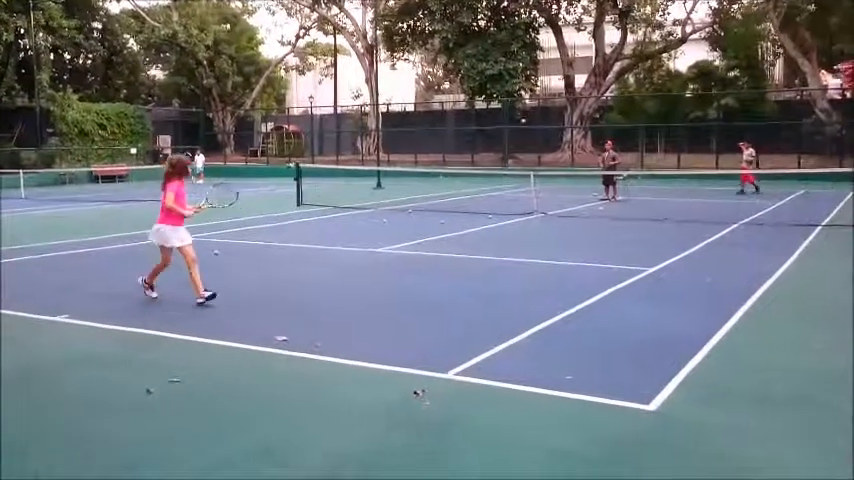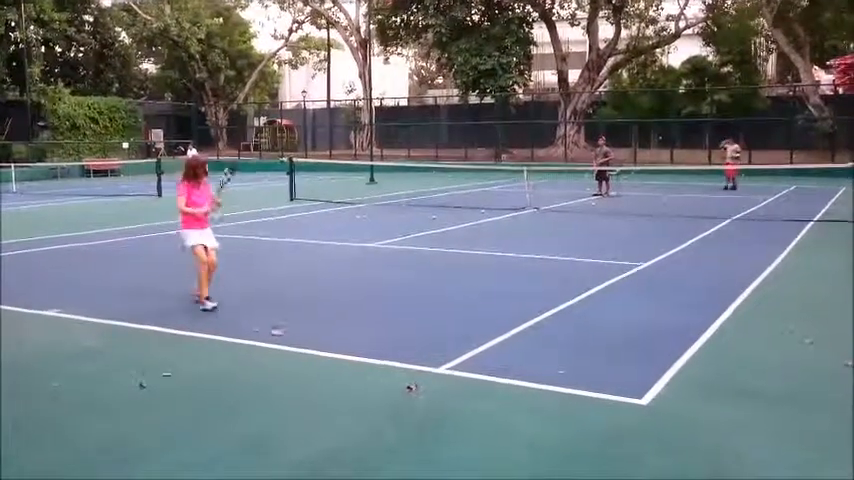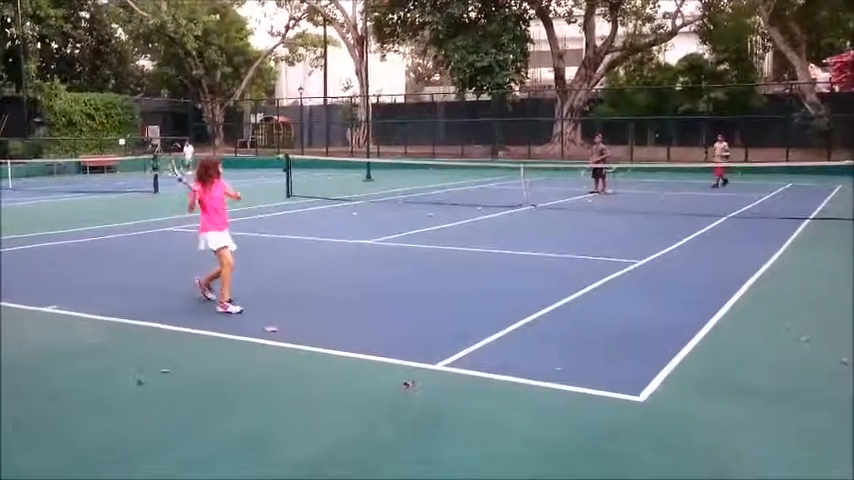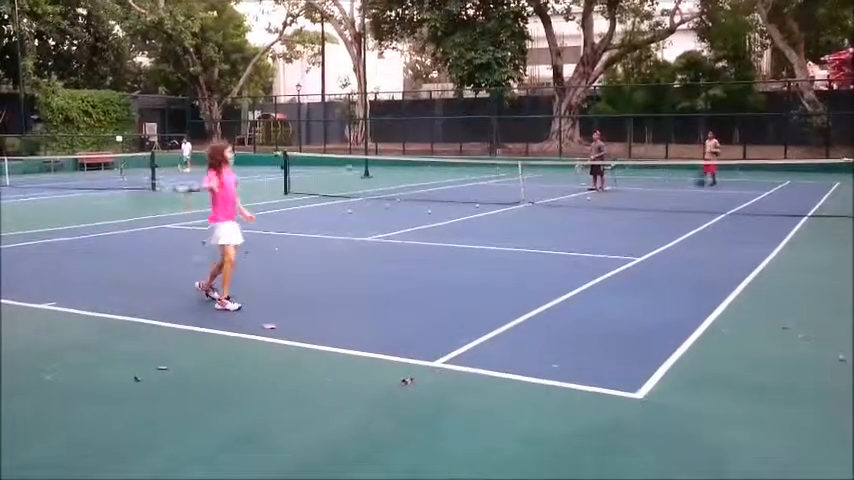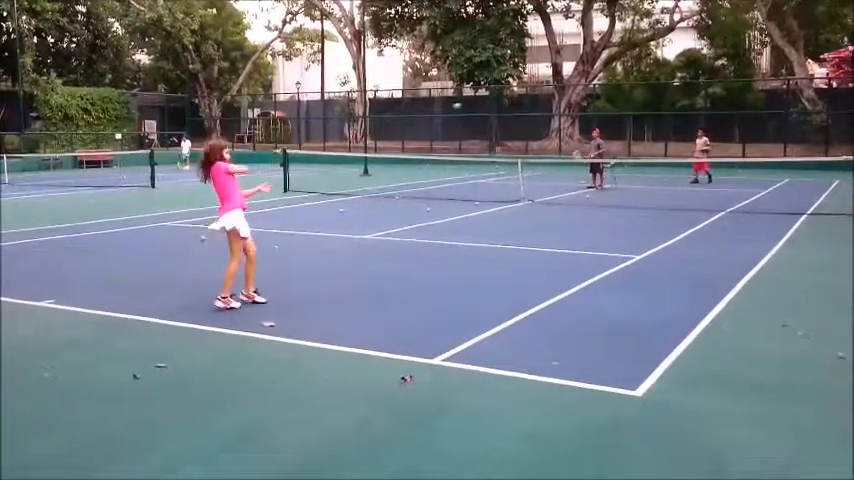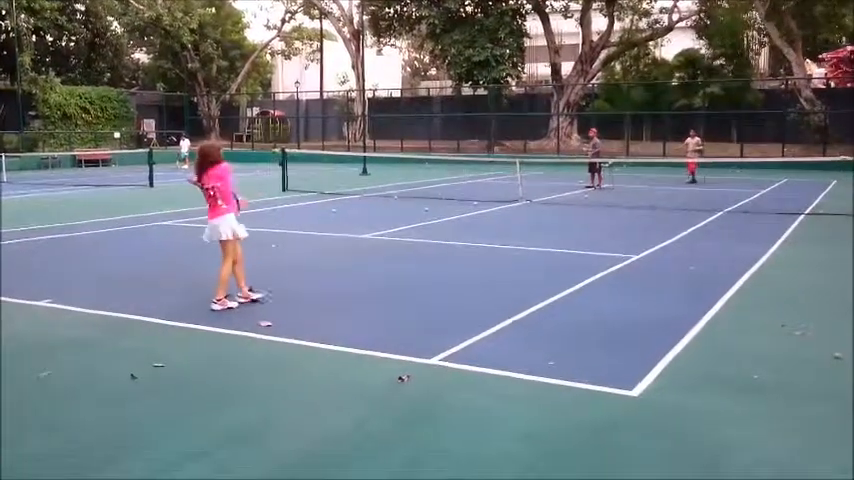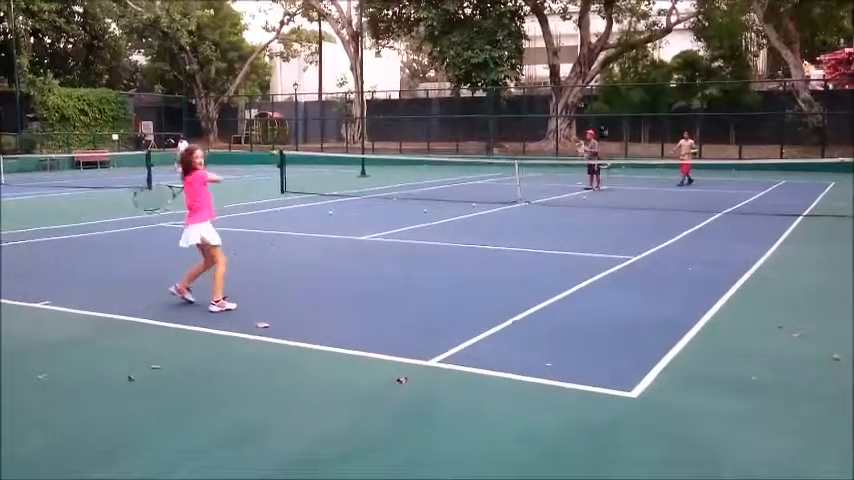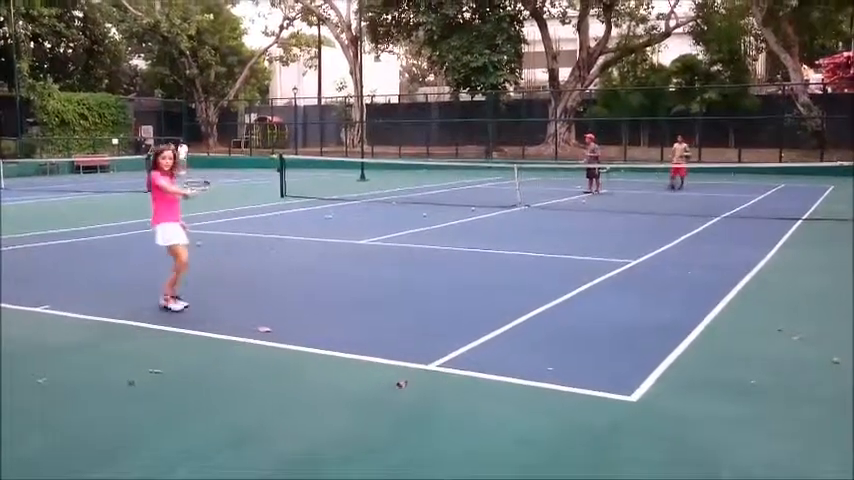
dt=0.3s
person 1, frame 1
left shoulder: (179, 183)
right shoulder: (173, 184)
right elbow: (168, 203)
left wrist: (191, 208)
right wrist: (185, 212)
left hip: (179, 227)
right hip: (167, 227)
left knee: (191, 259)
right knee: (166, 261)
left ankle: (201, 293)
right ankle: (147, 282)
person 1, frame 2
left shoulder: (205, 183)
right shoulder: (185, 185)
left elbow: (212, 202)
right elbow: (181, 207)
left wrist: (215, 201)
right wrist: (199, 211)
left hip: (205, 229)
right hip: (190, 230)
left knee: (212, 262)
right knee: (203, 260)
left ankle: (202, 294)
right ankle: (204, 297)
person 1, frame 3
left shoulder: (220, 183)
right shoulder: (199, 187)
left elbow: (236, 196)
right elbow: (191, 208)
left wrist: (234, 194)
right wrist: (193, 195)
left hip: (223, 230)
right hip: (210, 232)
left knee: (225, 266)
right knee: (228, 262)
left ankle: (203, 283)
right ankle: (224, 302)
person 1, frame 4
left shoulder: (229, 173)
right shoulder: (214, 173)
right elbow: (210, 187)
left wrist: (243, 212)
right wrist: (210, 186)
left hip: (231, 221)
right hip: (220, 222)
left knee: (226, 259)
right knee: (230, 259)
left ankle: (206, 285)
right ankle: (223, 300)
person 1, frame 5
left shoulder: (222, 171)
right shoulder: (219, 167)
left elbow: (238, 194)
right elbow: (243, 169)
left wrist: (258, 189)
right wrist: (234, 168)
left hip: (236, 214)
right hip: (232, 215)
left knee: (252, 253)
right knee: (236, 258)
left ankle: (249, 292)
right ankle: (224, 297)
person 1, frame 6
left shoulder: (203, 177)
right shoulder: (224, 167)
left elbow: (211, 200)
left hip: (216, 219)
right hip: (225, 218)
left knee: (237, 256)
right knee: (229, 259)
left ankle: (244, 292)
right ankle: (219, 299)
person 1, frame 7
left shoulder: (191, 178)
right shoulder: (198, 175)
right elbow: (218, 178)
right wrist: (206, 174)
left hip: (199, 225)
right hip: (200, 225)
left knee: (210, 261)
right knee: (220, 261)
left ankle: (181, 286)
right ankle: (218, 301)
person 1, frame 8
left shoulder: (169, 178)
right shoulder: (155, 175)
right elbow: (171, 190)
left wrist: (179, 221)
right wrist: (186, 192)
left hip: (173, 224)
right hip: (164, 224)
left knee: (181, 261)
right knee: (182, 260)
left ankle: (169, 297)
right ankle: (169, 296)
